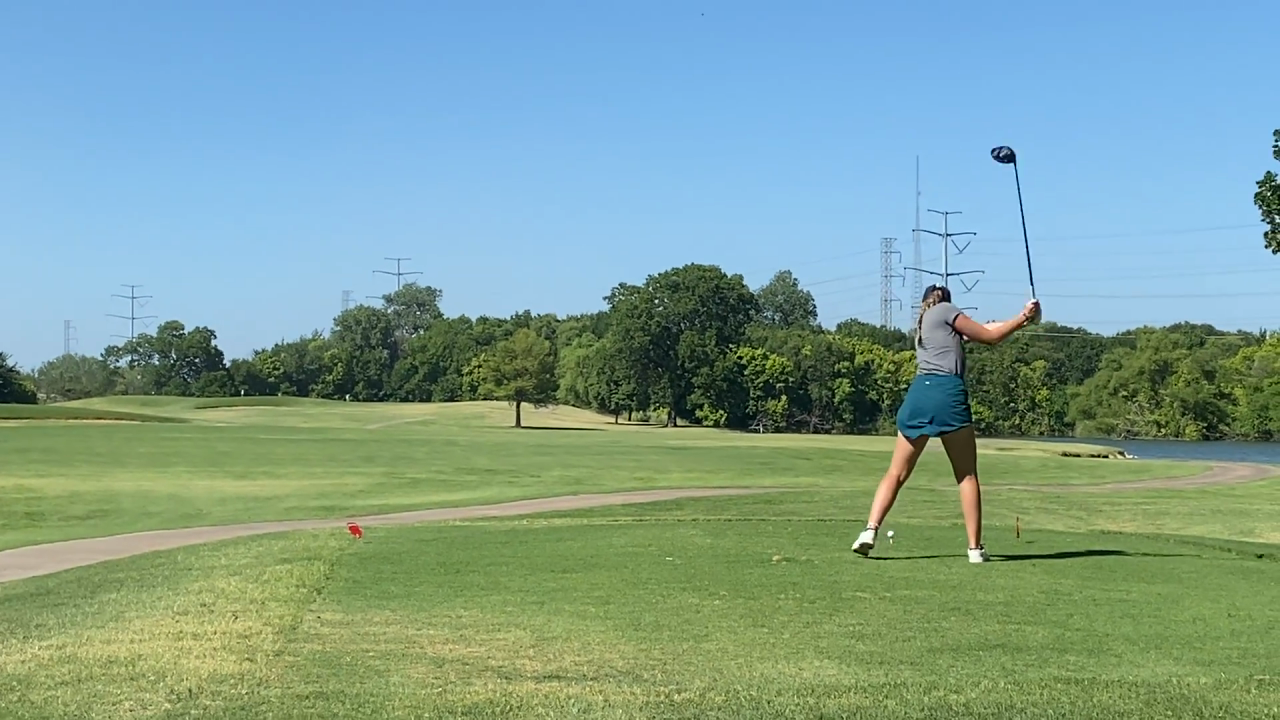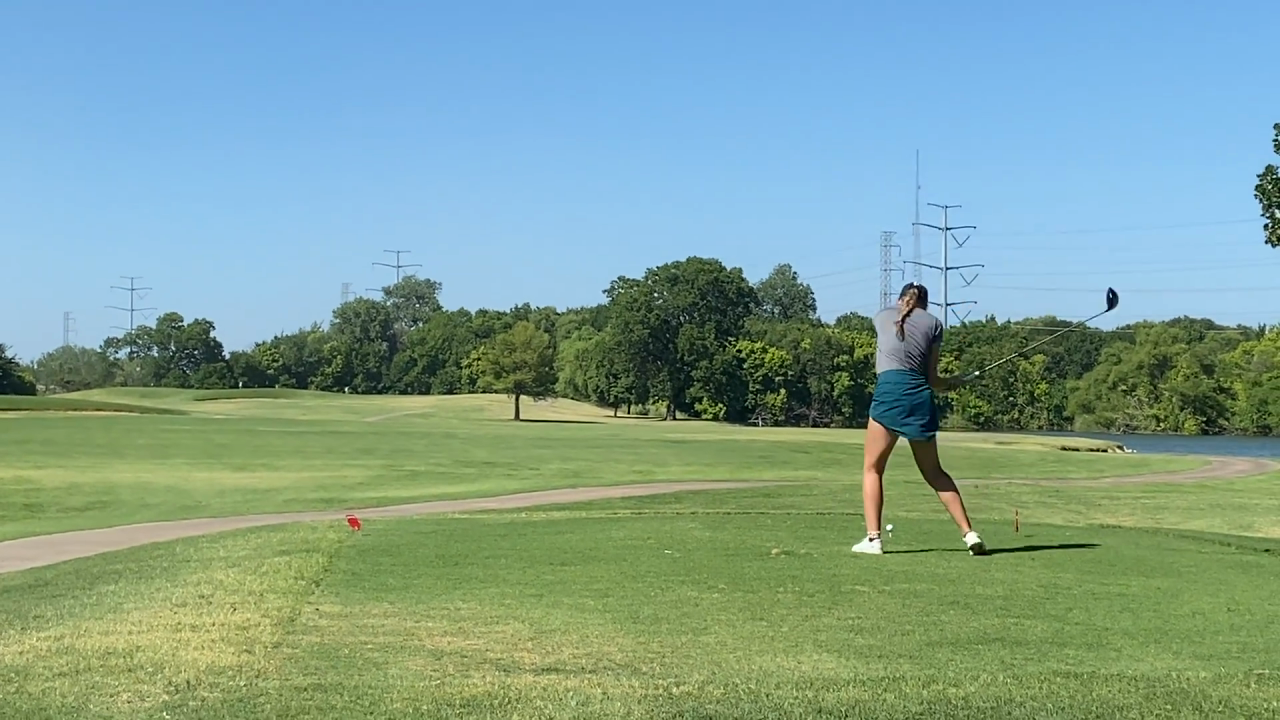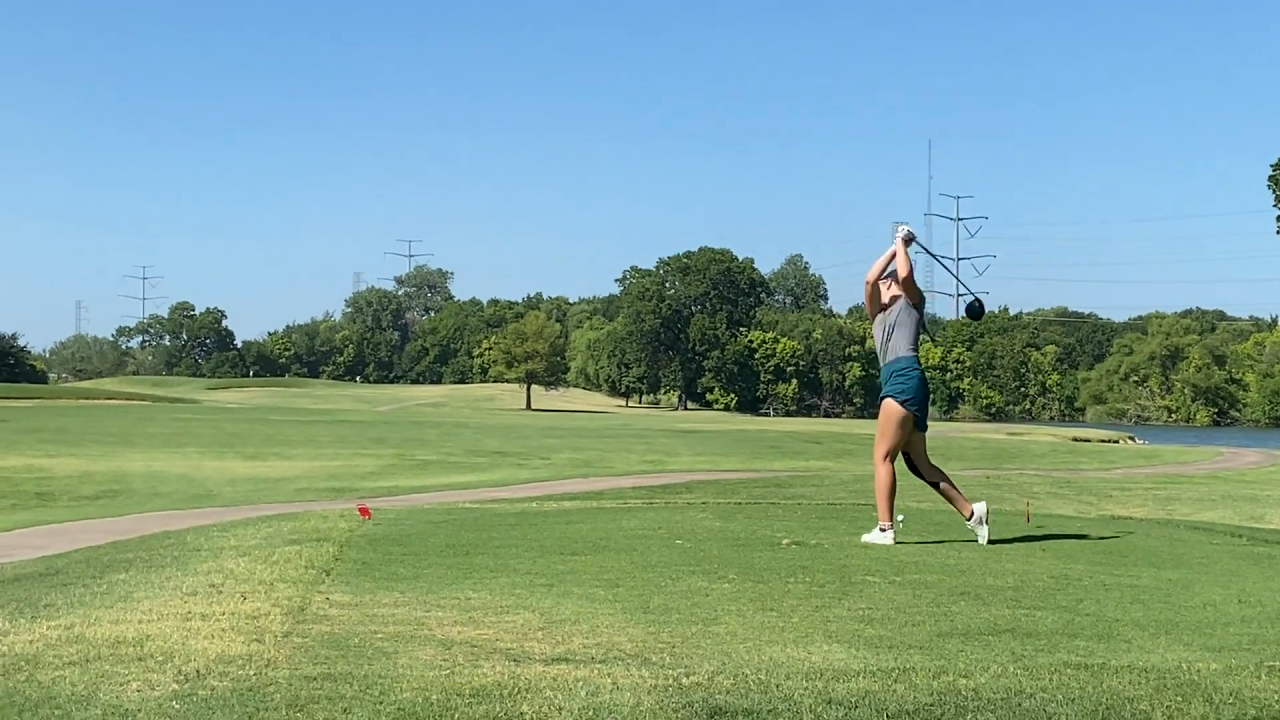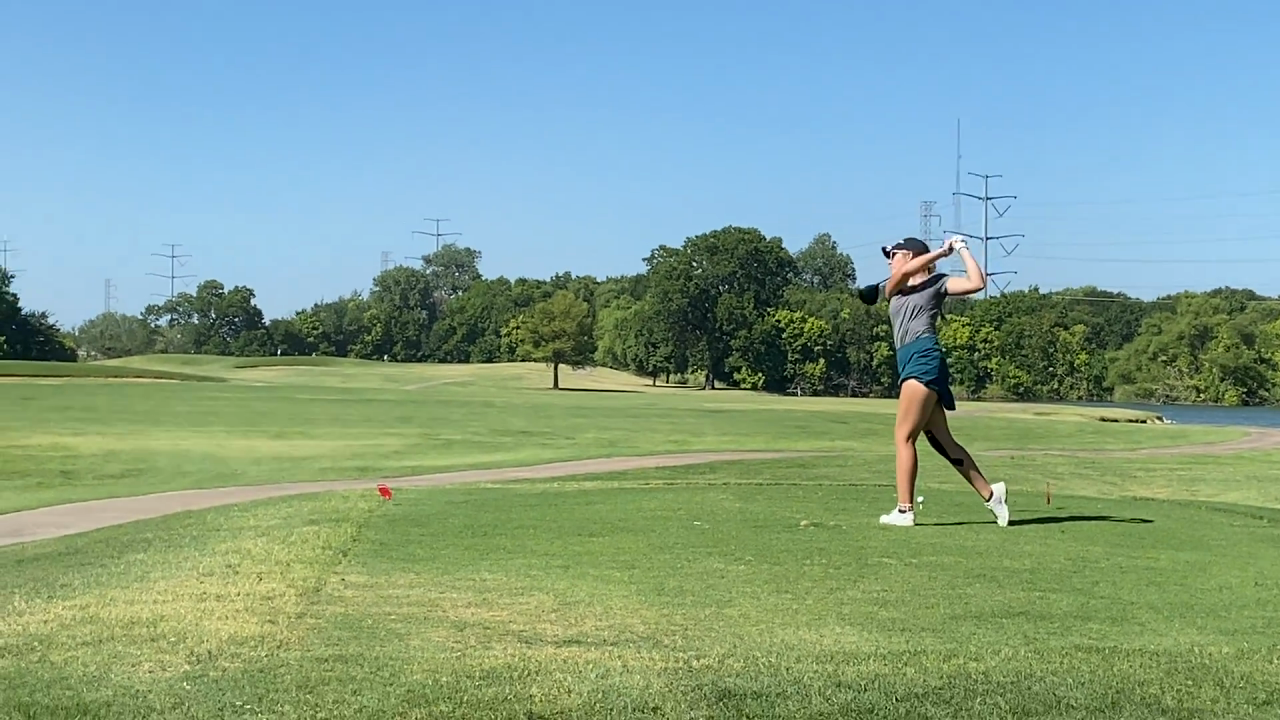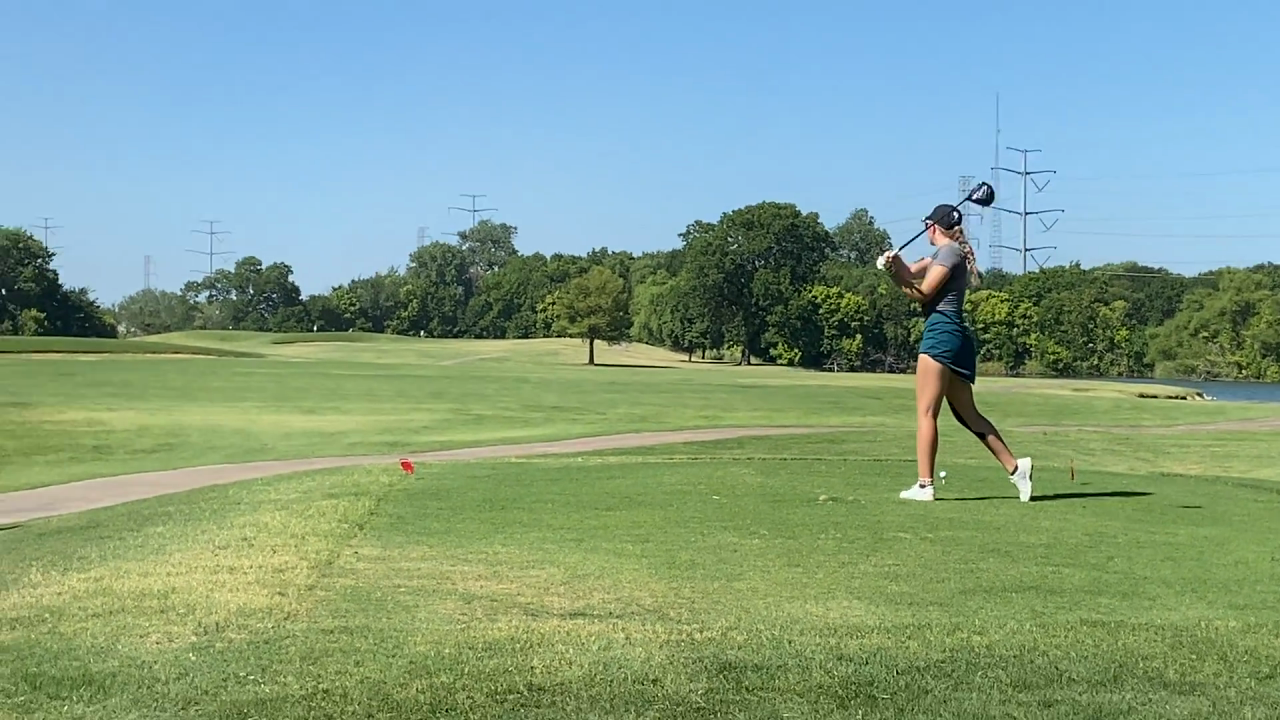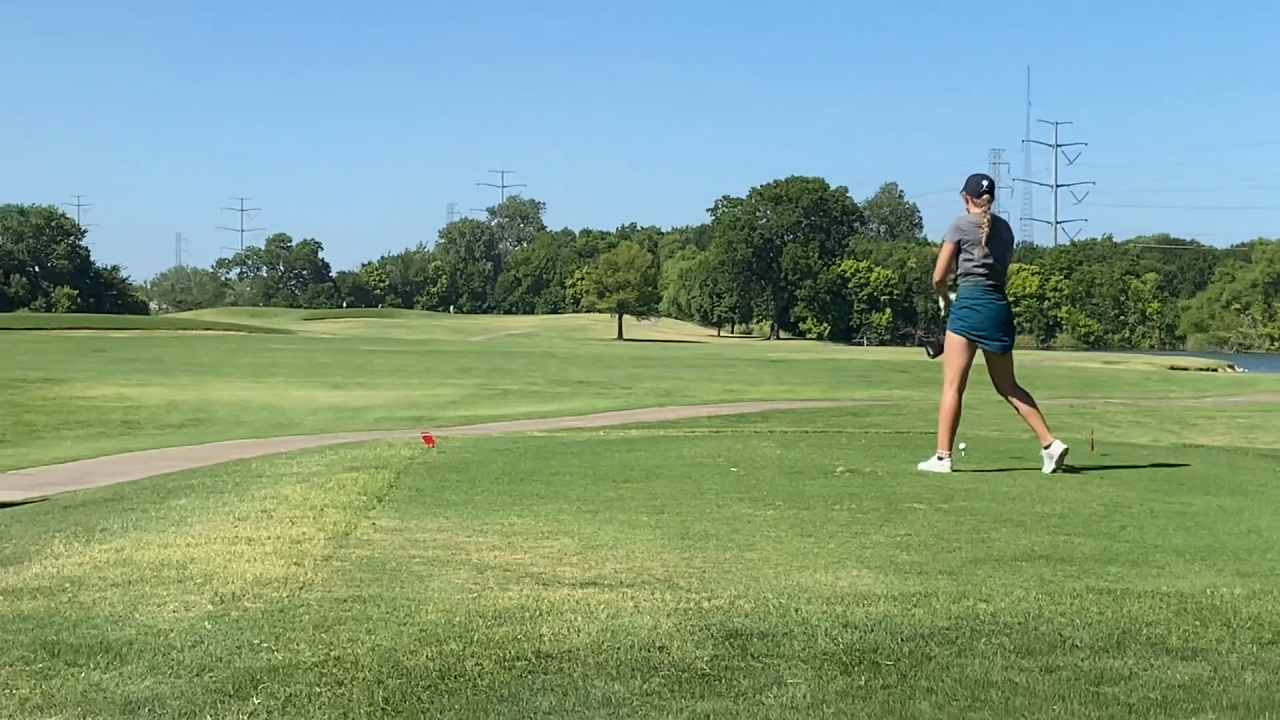
dt=0.4s
person 1, frame 1
left shoulder: (922, 324)
right shoulder: (944, 311)
left elbow: (978, 330)
right elbow: (991, 337)
left wrist: (1018, 315)
right wrist: (1024, 318)
left hip: (918, 396)
right hip: (948, 394)
left knee: (896, 473)
right knee: (967, 477)
left ankle: (870, 531)
right ankle: (975, 548)
person 1, frame 2
left shoulder: (883, 316)
right shoulder: (933, 322)
right elbow: (931, 376)
right wrist: (949, 383)
left hip: (890, 392)
right hip: (921, 395)
left knee: (872, 469)
right knee: (932, 471)
left ankle: (873, 537)
right ankle: (969, 534)
person 1, frame 3
left shoulder: (910, 300)
right shoulder: (877, 314)
left elbow: (902, 275)
right elbow: (870, 281)
left wrist: (900, 245)
right wrist: (895, 246)
left hip: (904, 380)
right hip: (895, 383)
left knee: (882, 456)
right knee: (918, 464)
left ankle: (885, 528)
right ankle: (972, 513)
person 1, frame 4
left shoulder: (939, 282)
right shoulder: (895, 288)
left elbow: (977, 283)
right elbow: (904, 274)
left wrist: (961, 249)
right wrist: (938, 251)
left hip: (923, 360)
right hip: (911, 363)
left knee: (903, 437)
right knee: (942, 440)
left ankle: (904, 510)
right ankle: (990, 494)
person 1, frame 5
left shoulder: (949, 251)
right shoulder: (942, 255)
left elbow: (923, 293)
right elbow: (910, 274)
left wrist: (896, 268)
right wrist: (894, 263)
left hip: (942, 333)
right hip: (956, 336)
left knee: (926, 411)
right knee: (967, 413)
left ankle: (924, 485)
right ankle: (1016, 466)
person 1, frame 6
left shoulder: (959, 225)
right shoulder: (1005, 227)
left elbow: (939, 277)
left wrist: (945, 296)
left hip: (969, 307)
right hip: (999, 308)
left knee: (952, 386)
right knee: (1008, 387)
left ankle: (942, 457)
right ankle: (1051, 445)
